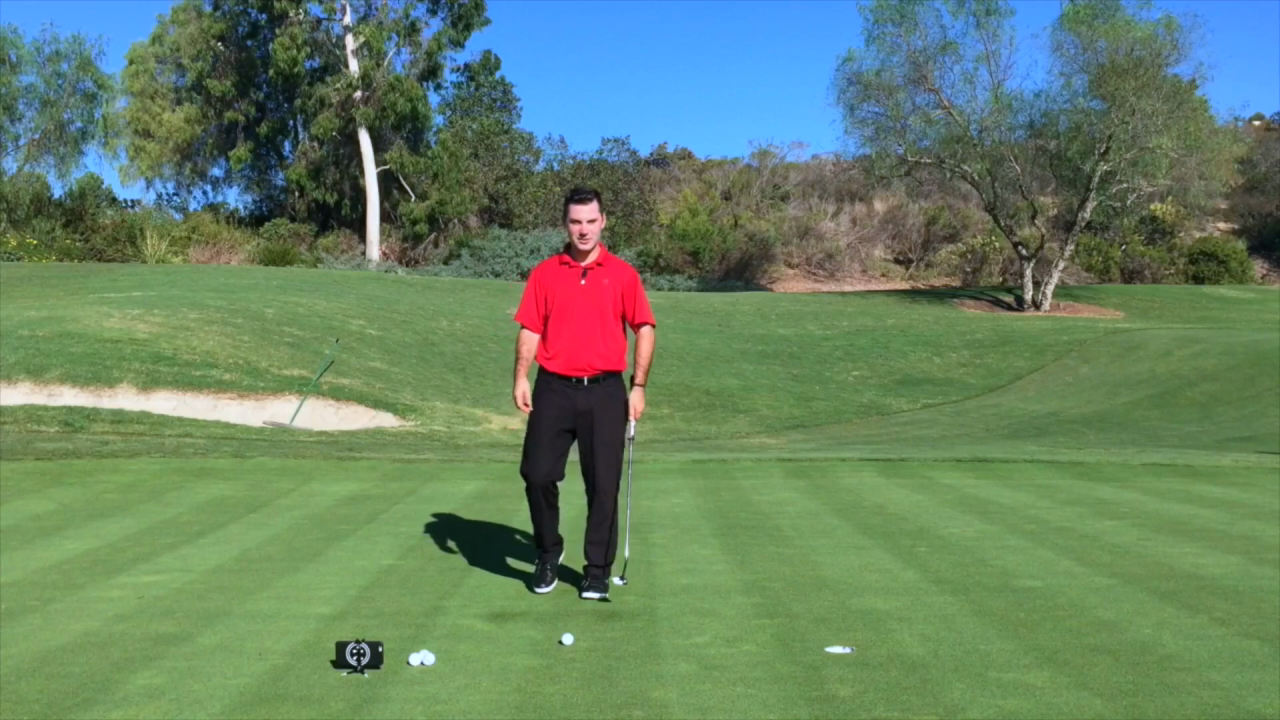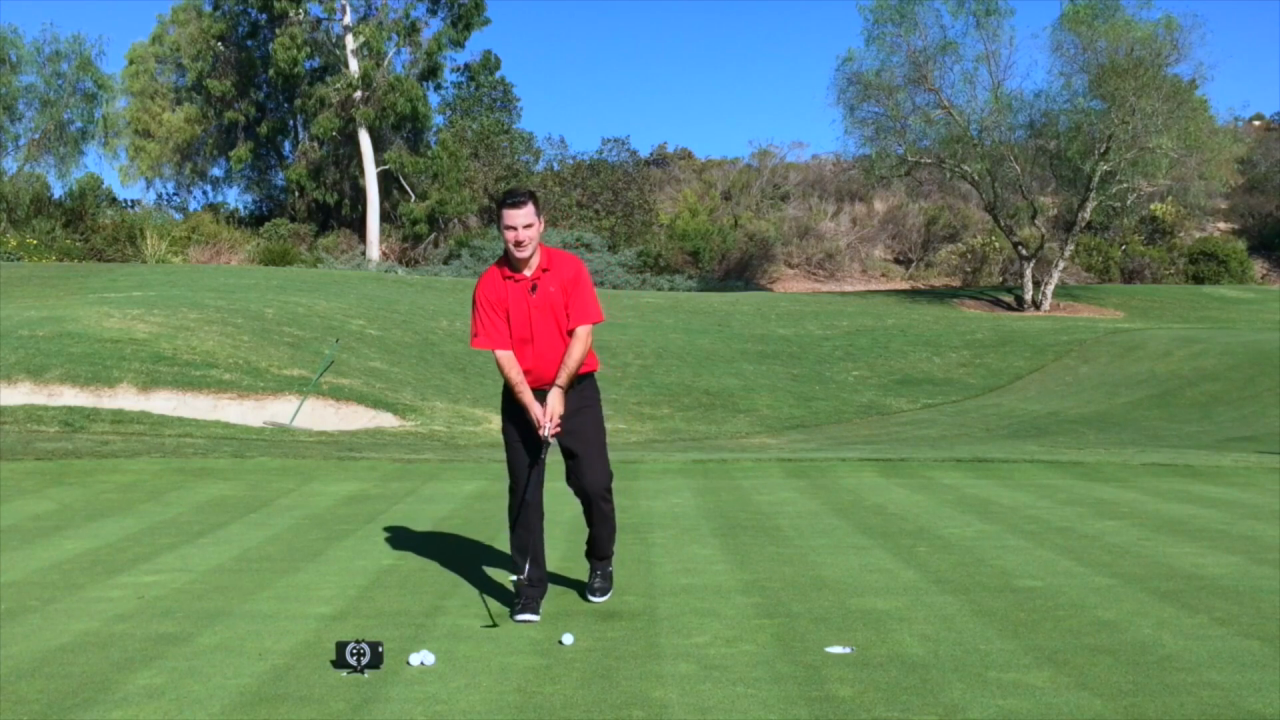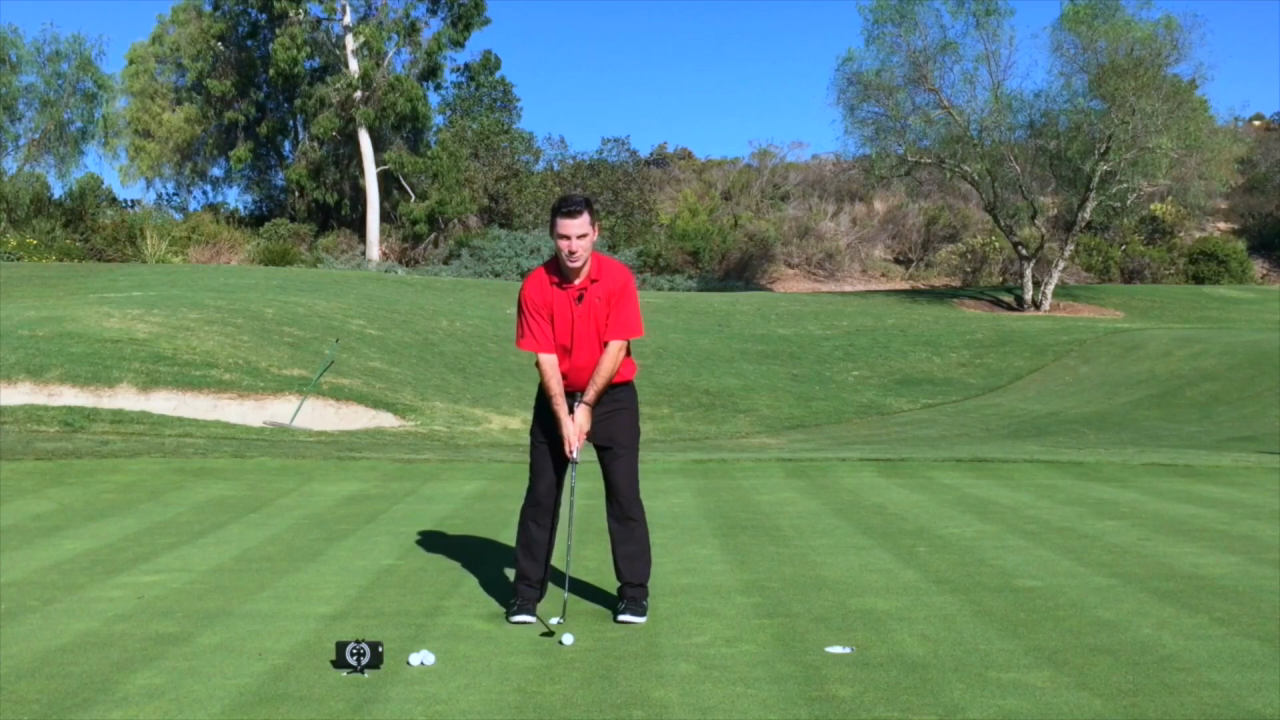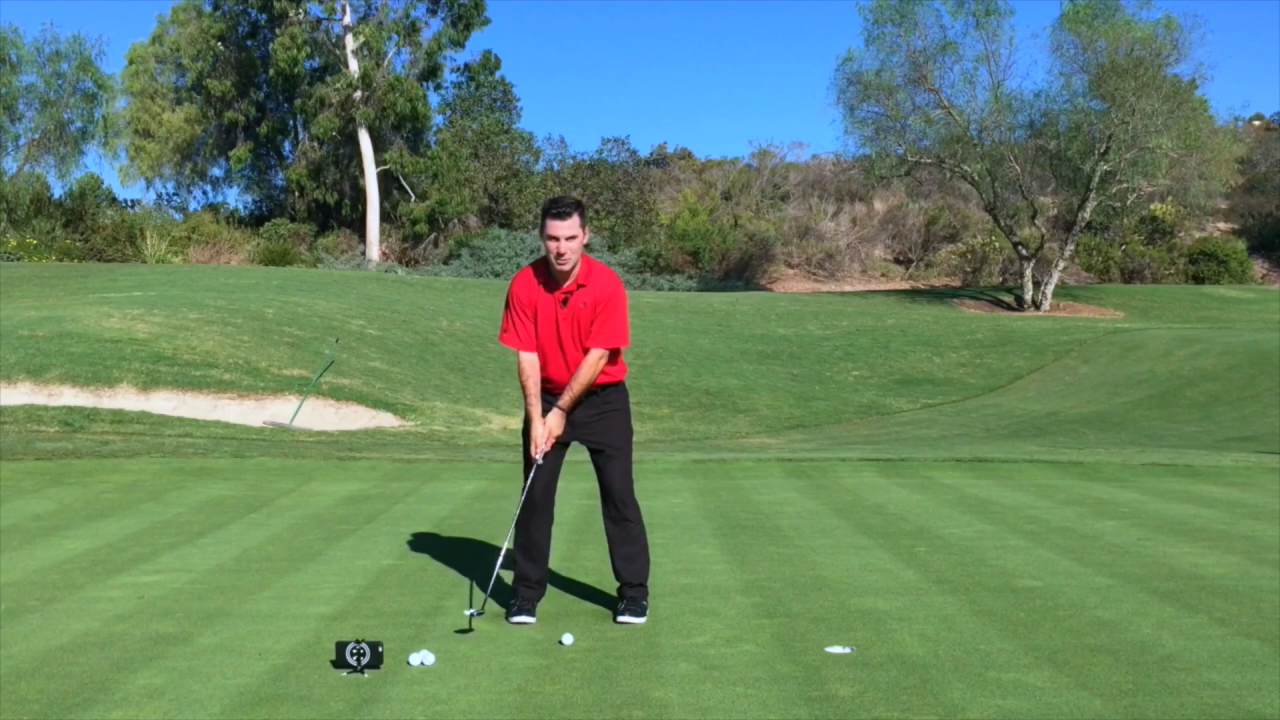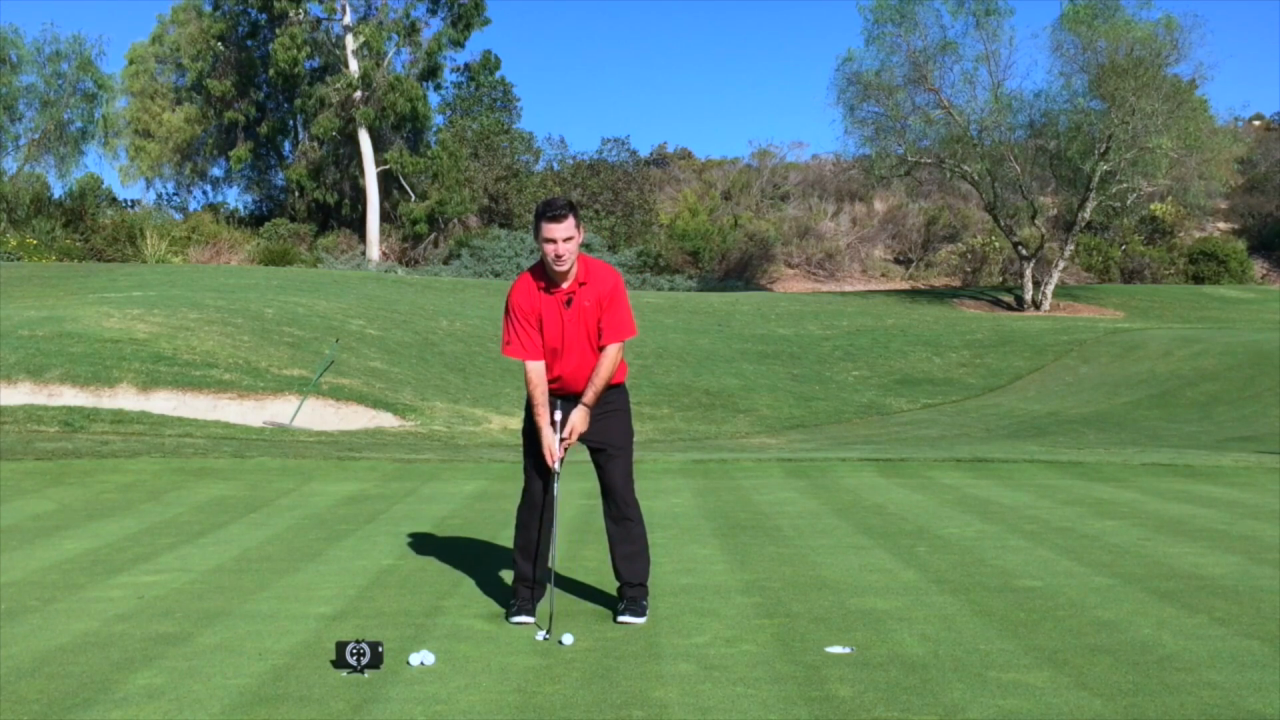
dt=1s
person 1, frame 1
left shoulder: (623, 274)
right shoulder: (544, 273)
left elbow: (644, 330)
right elbow: (530, 330)
left wrist: (638, 385)
right wrist: (521, 376)
left hip: (604, 391)
right hip: (554, 389)
left knee: (603, 484)
right knee: (538, 474)
left ankle: (598, 570)
right ankle: (548, 550)
person 1, frame 2
left shoulder: (570, 268)
right shoulder: (489, 285)
left elbow: (582, 333)
right elbow: (501, 352)
left wrist: (559, 392)
right wrist: (531, 404)
left hip: (576, 390)
right hip: (522, 399)
left knee: (594, 483)
right knee: (524, 494)
left ankle: (601, 560)
right ankle: (529, 589)
person 1, frame 3
left shoulder: (618, 278)
right shoulder: (535, 286)
left elbow: (617, 348)
right elbow: (545, 358)
left wrist: (586, 405)
right wrist: (564, 417)
left hip: (612, 396)
right hip: (556, 398)
left knee: (624, 493)
right knee: (541, 494)
left ankle: (634, 591)
right ankle: (527, 590)
person 1, frame 4
left shoulder: (608, 285)
right shoulder: (524, 284)
left elbow: (598, 356)
right elbow: (527, 356)
left wrist: (562, 410)
right wrist: (536, 417)
left hip: (603, 399)
right hip: (546, 398)
left knee: (618, 493)
right knee: (535, 495)
left ankle: (633, 591)
right ankle: (527, 591)
person 1, frame 5
left shoulder: (607, 280)
right shoulder: (523, 291)
left elbow: (613, 350)
right elbow: (532, 364)
left wrist: (584, 407)
right wrist: (544, 428)
left hip: (605, 399)
right hip: (549, 400)
left knee: (619, 493)
right knee: (536, 494)
left ankle: (634, 591)
right ankle: (526, 591)
